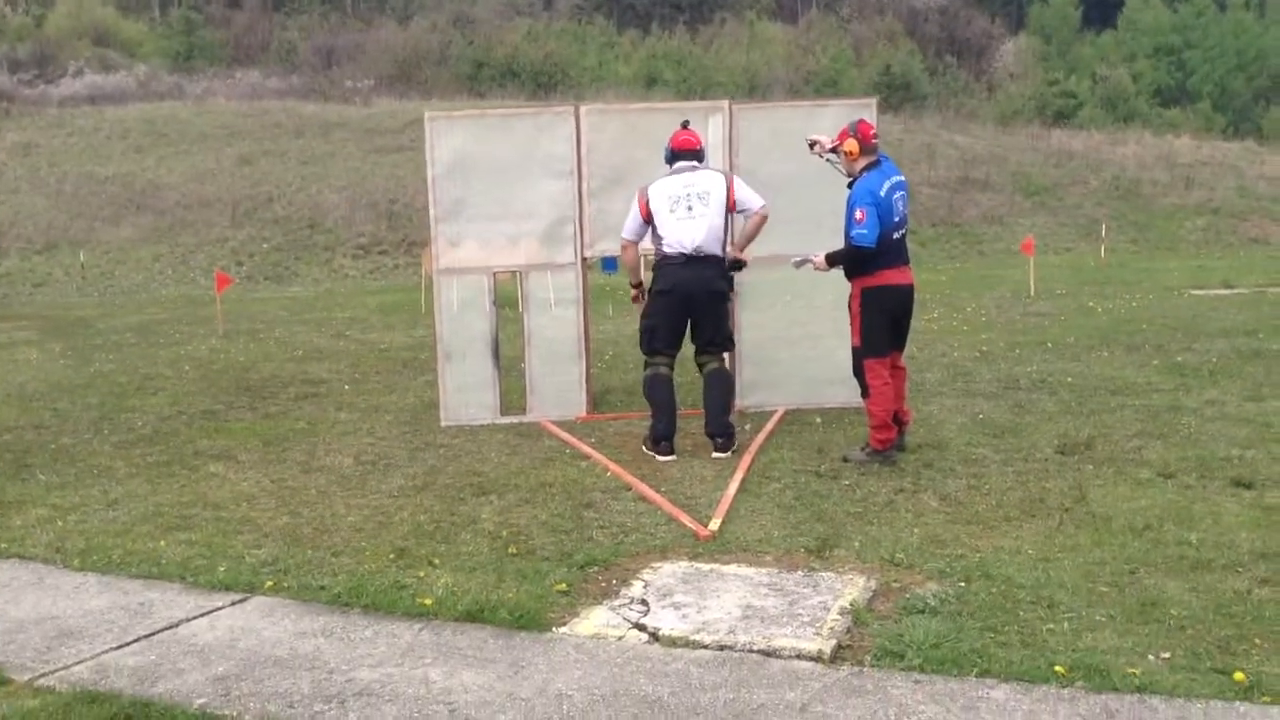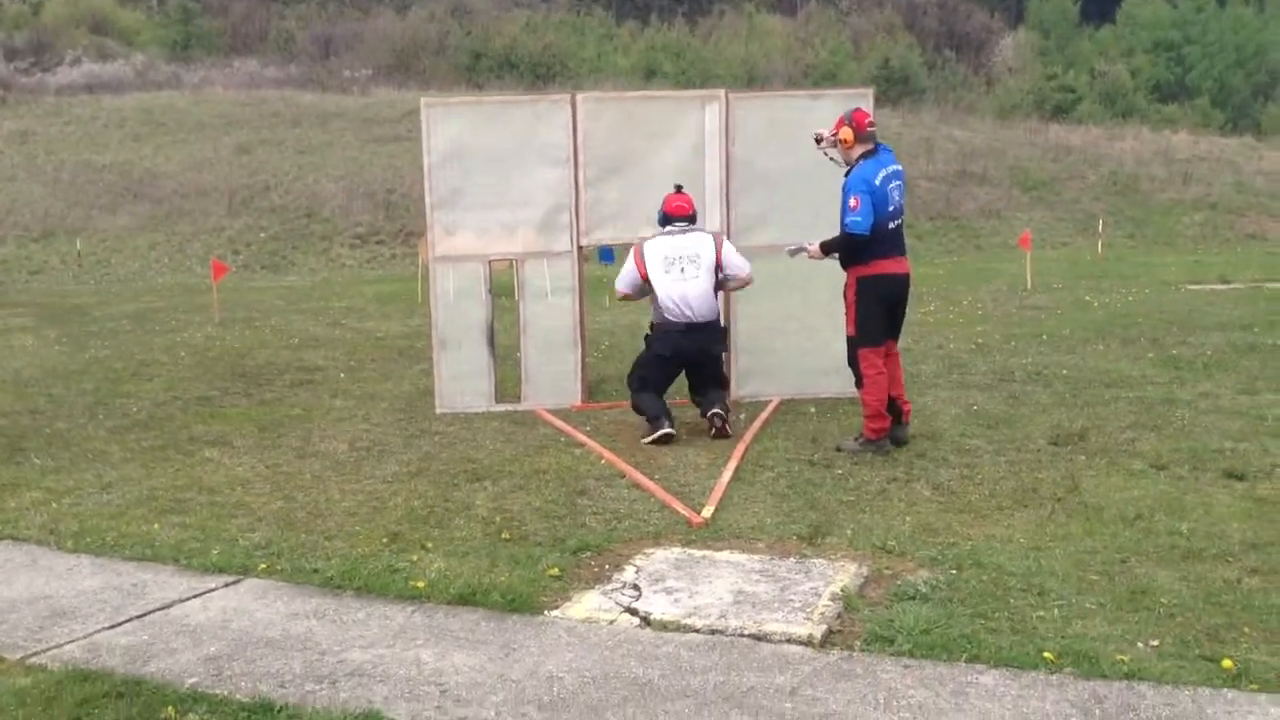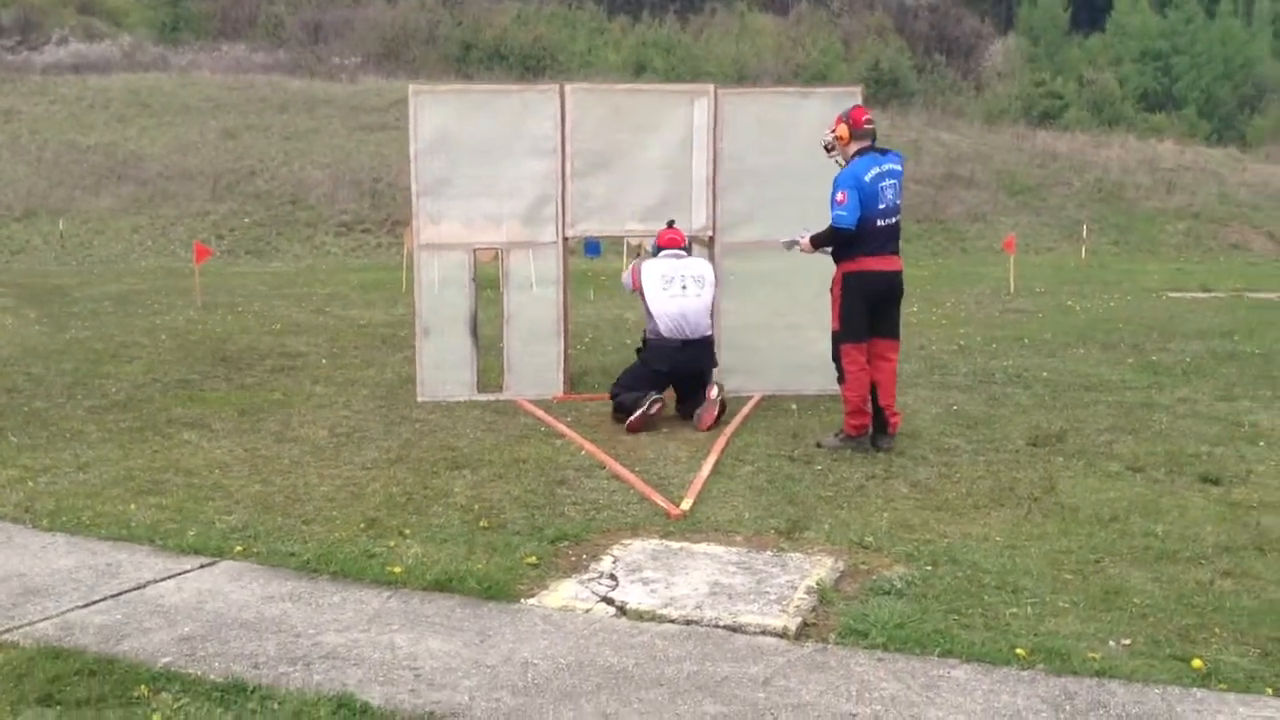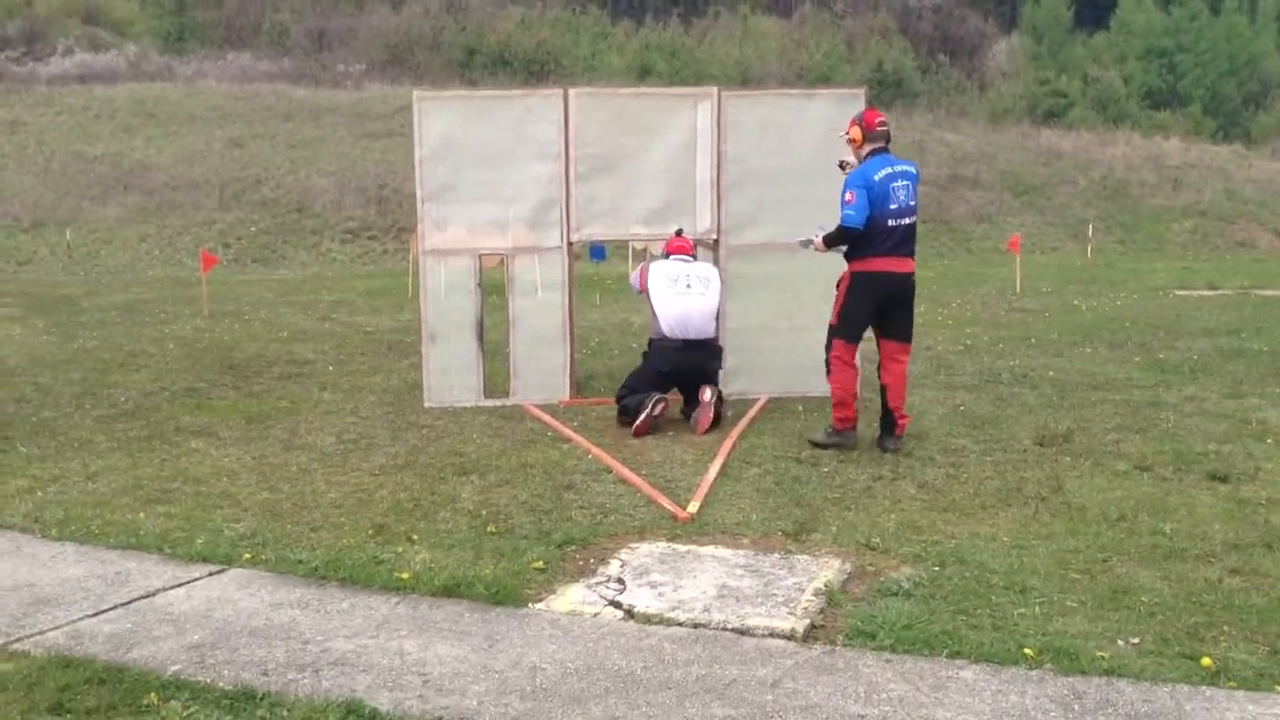
dt=0.4s
person 1, frame 1
left shoulder: (863, 191)
right shoulder: (892, 171)
left elbow: (862, 247)
right elbow: (872, 158)
left wrist: (829, 259)
right wrist: (832, 146)
left hip: (874, 288)
right hip: (903, 282)
left knee: (872, 367)
right knee: (892, 361)
left ankle: (881, 444)
right ankle: (898, 429)
person 1, frame 2
left shoulder: (858, 179)
right shoulder: (890, 161)
left elbow: (856, 234)
right elbow: (876, 148)
left wrist: (824, 248)
right wrist: (835, 141)
left hip: (869, 277)
right hip: (898, 273)
left knee: (867, 357)
right knee: (888, 351)
left ankle: (875, 434)
right ankle: (899, 422)
person 1, frame 3
left shoulder: (849, 176)
right shoulder: (894, 164)
left elbow: (843, 229)
left wrist: (813, 242)
right wrist: (846, 155)
left hip: (857, 274)
right hip: (891, 272)
left knee: (850, 354)
right knee: (885, 353)
left ankle: (856, 431)
right ankle: (885, 429)
person 1, frame 4
left shoulder: (860, 177)
right shoulder: (910, 170)
left elbow: (852, 228)
left wrist: (826, 241)
left hip: (867, 274)
right hip: (903, 274)
left knee: (840, 349)
right knee: (896, 354)
left ankle: (843, 427)
right ankle: (893, 431)
person 2, frame 1
left shoulder: (651, 190)
right shoulder: (722, 181)
left elbow: (627, 245)
right elbow: (760, 212)
left wrist: (636, 284)
right wrist: (737, 249)
left hip: (670, 276)
right hip: (711, 275)
left knee: (658, 361)
right knee: (713, 358)
left ankle: (662, 441)
right ankle: (721, 437)
person 2, frame 2
left shoulder: (645, 249)
right shoulder: (714, 243)
left elbow: (622, 292)
right elbow: (745, 277)
left hip: (667, 336)
right hip: (708, 335)
left knee: (641, 387)
right knee: (708, 389)
left ankle: (659, 420)
right ankle: (715, 411)
person 2, frame 3
left shoulder: (643, 267)
right shoulder: (706, 266)
left elbow: (627, 280)
left hip: (660, 353)
right hip: (700, 353)
left knee: (620, 397)
right knee: (693, 400)
left ankle: (645, 404)
right ankle: (703, 404)
person 2, frame 4
left shoulder: (651, 269)
right shoulder: (711, 271)
left elbow: (636, 281)
left hip: (665, 353)
right hip: (704, 354)
left knee: (626, 400)
right knee: (698, 403)
left ankle: (647, 405)
right ankle: (704, 405)
